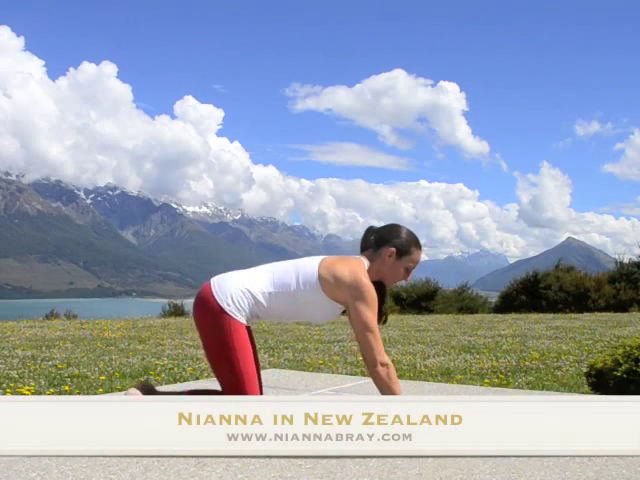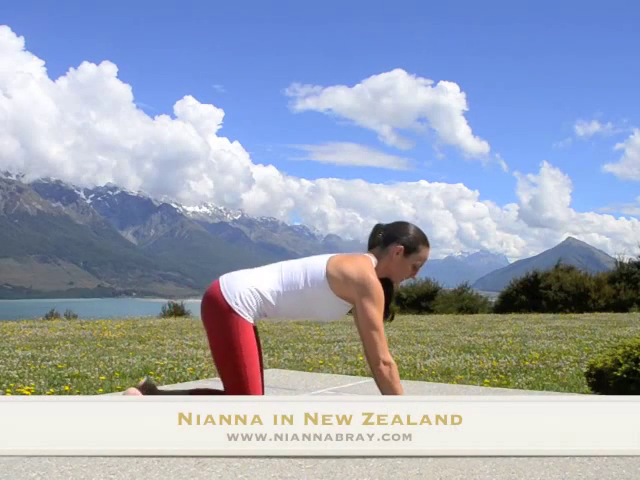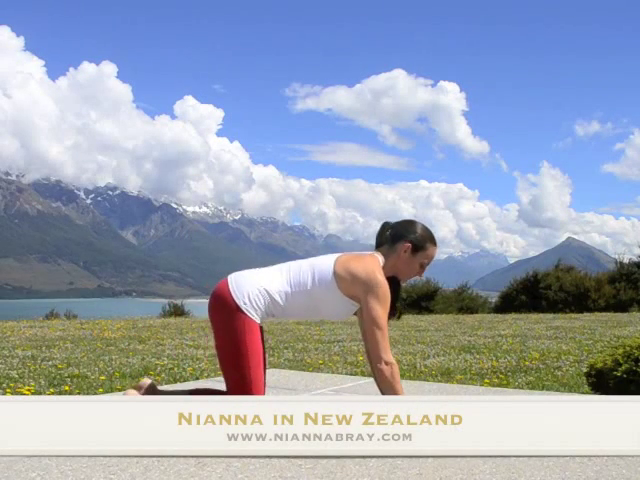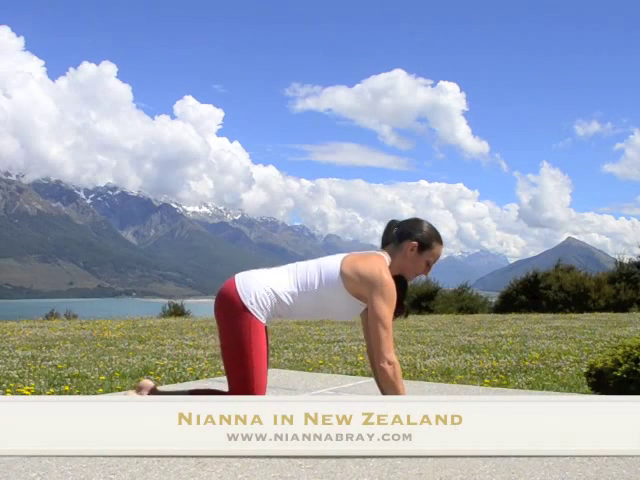
dt=0.1s
person 1, frame 1
left shoulder: (350, 274)
right shoulder: (358, 280)
left elbow: (372, 358)
right elbow: (379, 363)
left hip: (222, 301)
right hip: (225, 302)
left ankle: (150, 395)
person 1, frame 2
left shoulder: (357, 272)
right shoulder: (366, 278)
left elbow: (375, 356)
right elbow: (381, 361)
left hip: (232, 299)
right hip: (230, 301)
left ankle: (151, 393)
person 1, frame 3
left shoulder: (363, 271)
right shoulder: (373, 277)
left elbow: (375, 356)
right elbow: (383, 362)
left hip: (237, 298)
right hip: (239, 301)
left ankle: (152, 393)
person 1, frame 4
left shoulder: (369, 271)
right shoulder: (380, 276)
left elbow: (375, 355)
right elbow: (385, 360)
left hip: (245, 298)
right hip: (245, 300)
left ankle: (154, 394)
